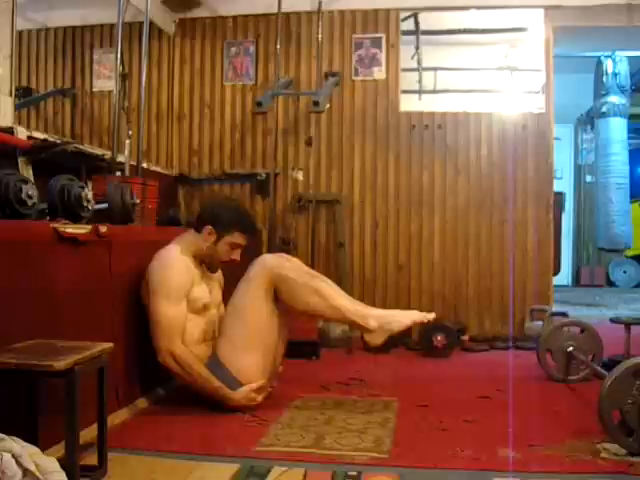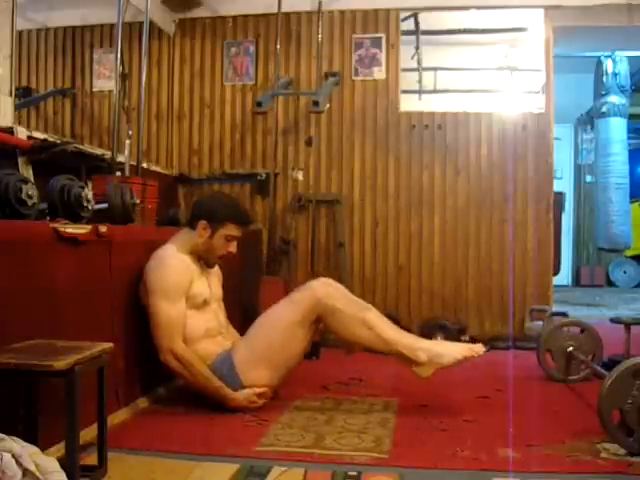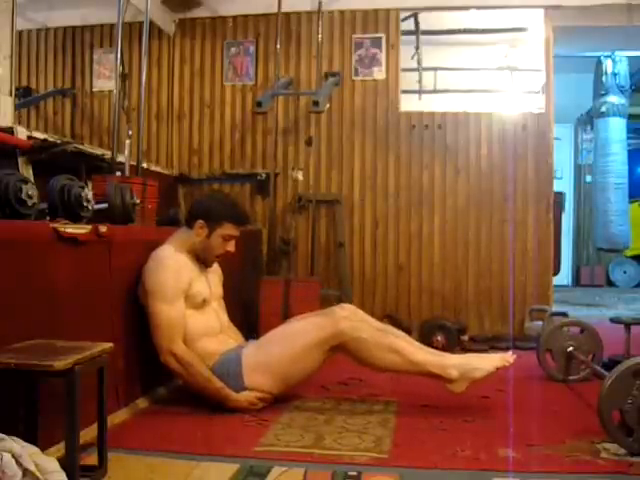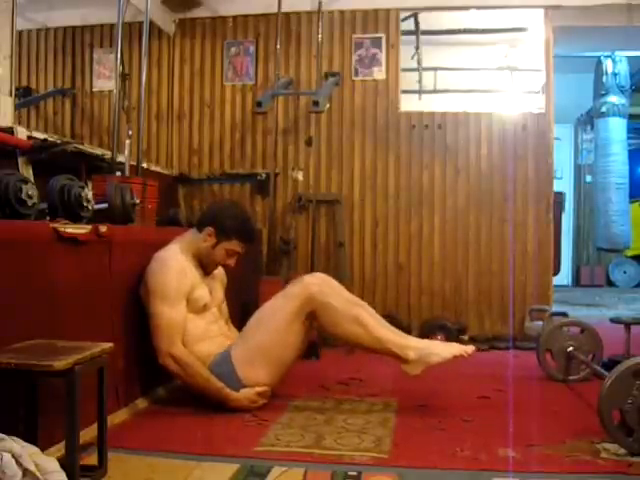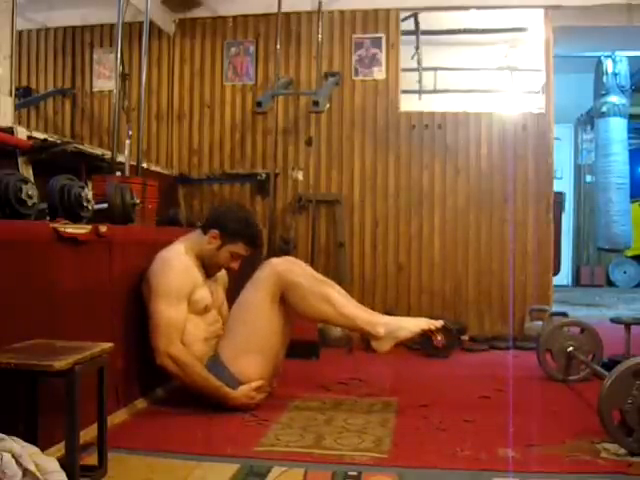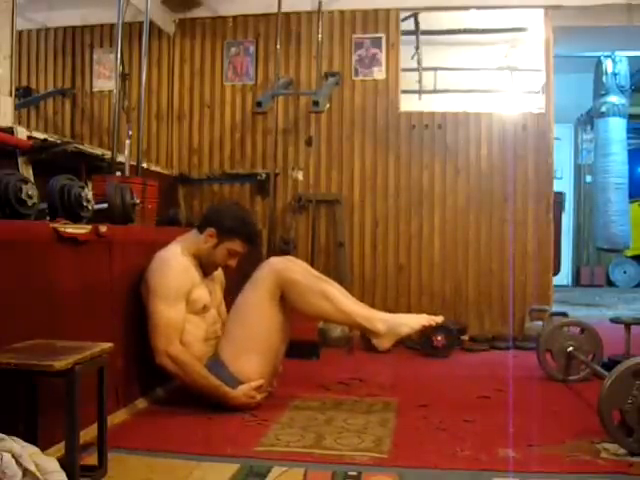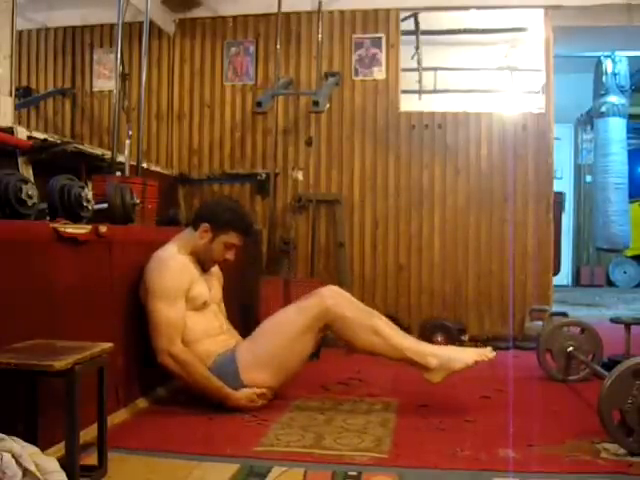
dt=0.7s
person 1, frame 1
left shoulder: (207, 266)
right shoulder: (171, 266)
right elbow: (168, 351)
left wrist: (266, 366)
right wrist: (227, 396)
left hip: (230, 368)
right hip: (224, 378)
left knee: (279, 272)
right knee: (270, 266)
left ankle: (370, 320)
right ankle: (371, 321)
person 1, frame 2
left shoulder: (207, 264)
right shoulder: (168, 265)
right elbow: (171, 350)
left wrist: (260, 357)
right wrist: (229, 396)
left hip: (234, 365)
right hip: (225, 376)
left knee: (320, 294)
right knee: (319, 293)
left ankle: (416, 350)
right ankle: (419, 352)
person 1, frame 3
left shoulder: (207, 265)
right shoulder: (166, 266)
right elbow: (171, 351)
left wrist: (257, 357)
right wrist: (228, 397)
left hip: (238, 361)
right hip: (225, 375)
left knee: (343, 315)
right knee: (339, 325)
left ankle: (446, 365)
right ankle: (450, 368)
person 1, frame 4
left shoulder: (211, 268)
right shoulder: (169, 267)
right elbow: (169, 354)
left wrist: (257, 356)
right wrist: (229, 396)
left hip: (233, 364)
right hip: (224, 376)
left knee: (318, 285)
right knee: (311, 288)
left ankle: (407, 349)
right ankle: (410, 351)
person 1, frame 5
left shoulder: (212, 268)
right shoulder: (173, 266)
right elbow: (166, 353)
left wrist: (264, 364)
right wrist: (227, 396)
left hip: (230, 368)
right hip: (220, 377)
left knee: (289, 270)
right knee: (277, 271)
left ankle: (377, 326)
right ankle: (379, 329)
person 1, frame 6
left shoulder: (209, 268)
right shoulder: (171, 267)
right elbow: (166, 353)
left wrist: (264, 363)
right wrist: (227, 395)
left hip: (230, 369)
right hip: (222, 377)
left knee: (288, 270)
right knee: (276, 270)
left ankle: (378, 325)
right ankle: (380, 325)
person 1, frame 7
left shoulder: (207, 267)
right shoulder: (168, 266)
right elbow: (168, 351)
left wrist: (255, 356)
right wrist: (228, 396)
left hip: (234, 363)
right hip: (226, 375)
left knee: (330, 300)
right knee: (327, 301)
left ankle: (428, 356)
right ankle: (431, 358)
